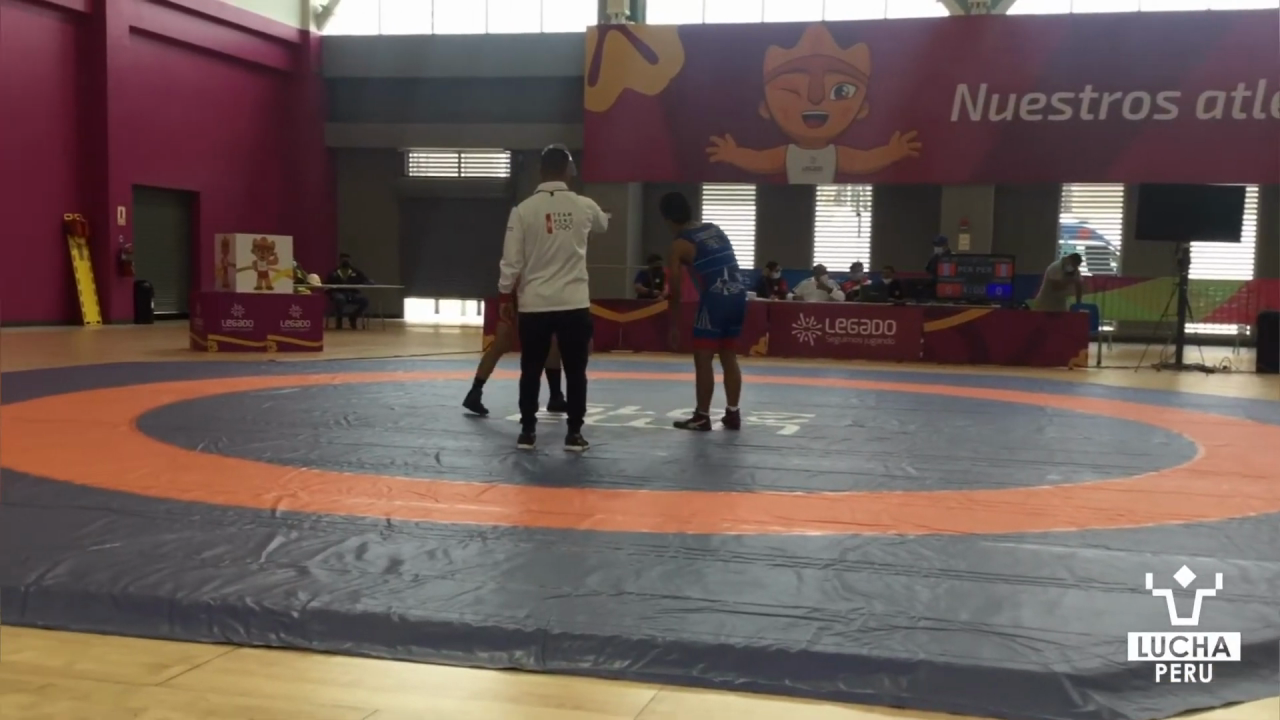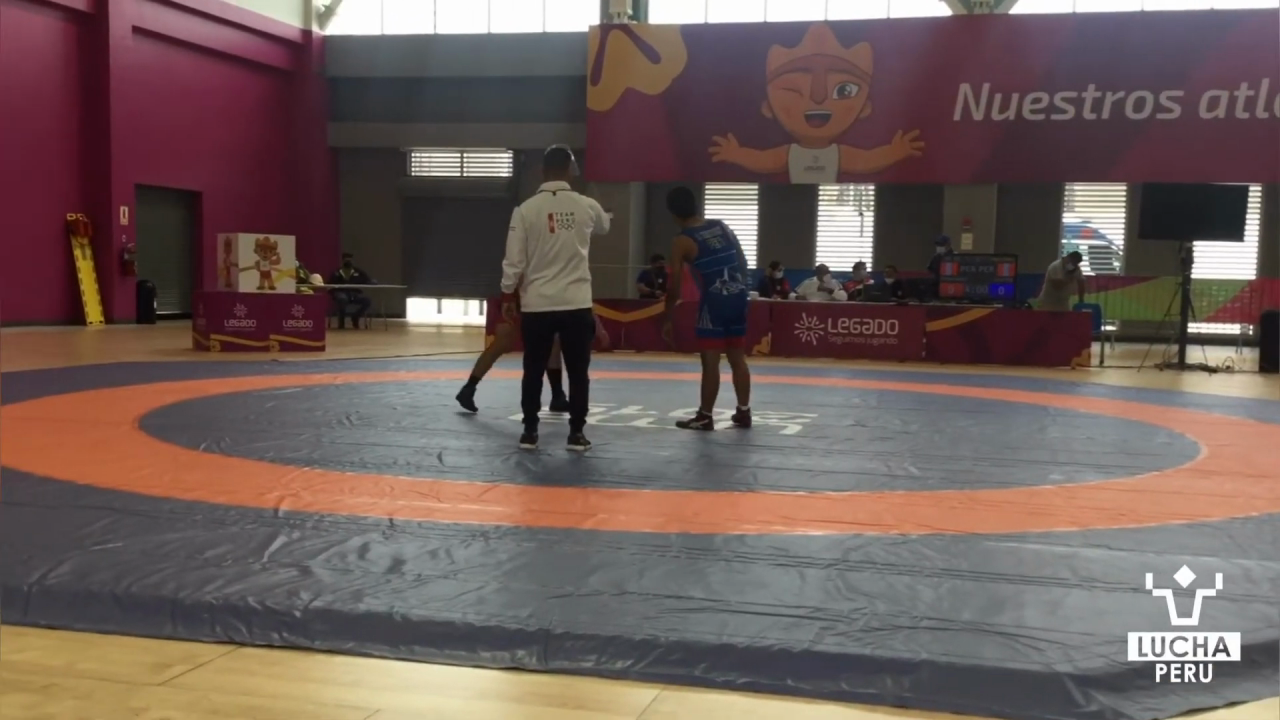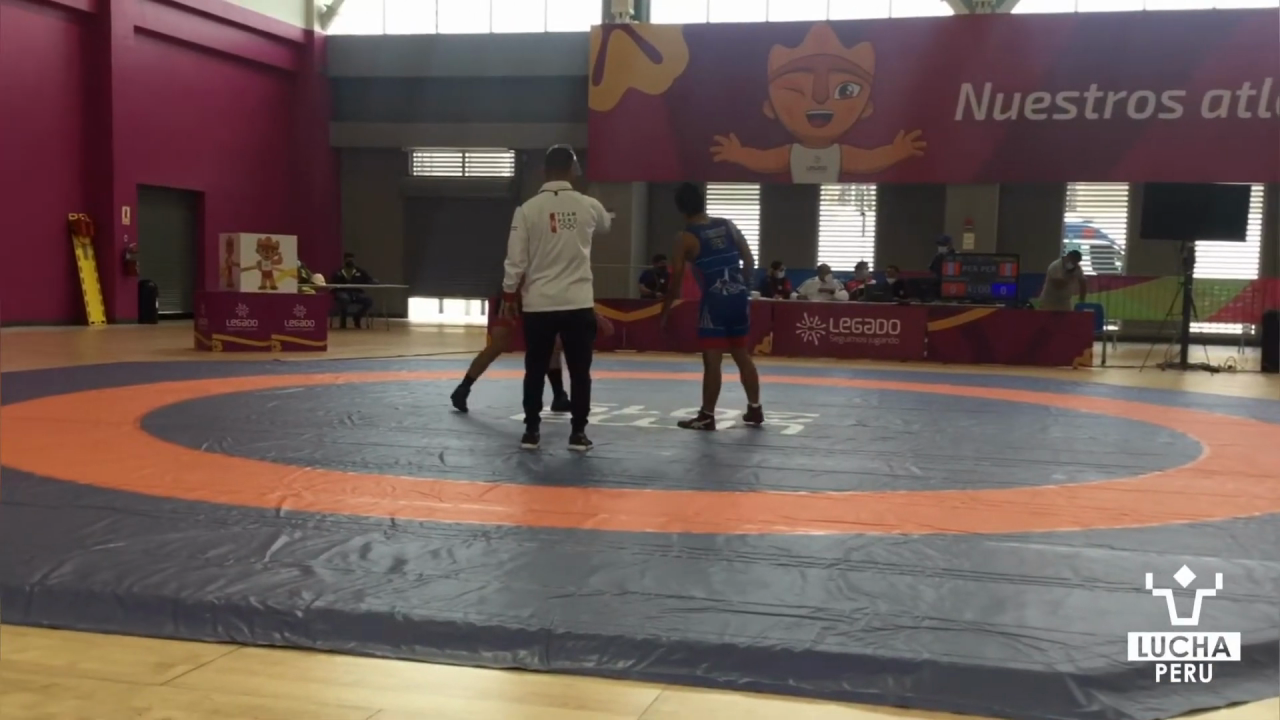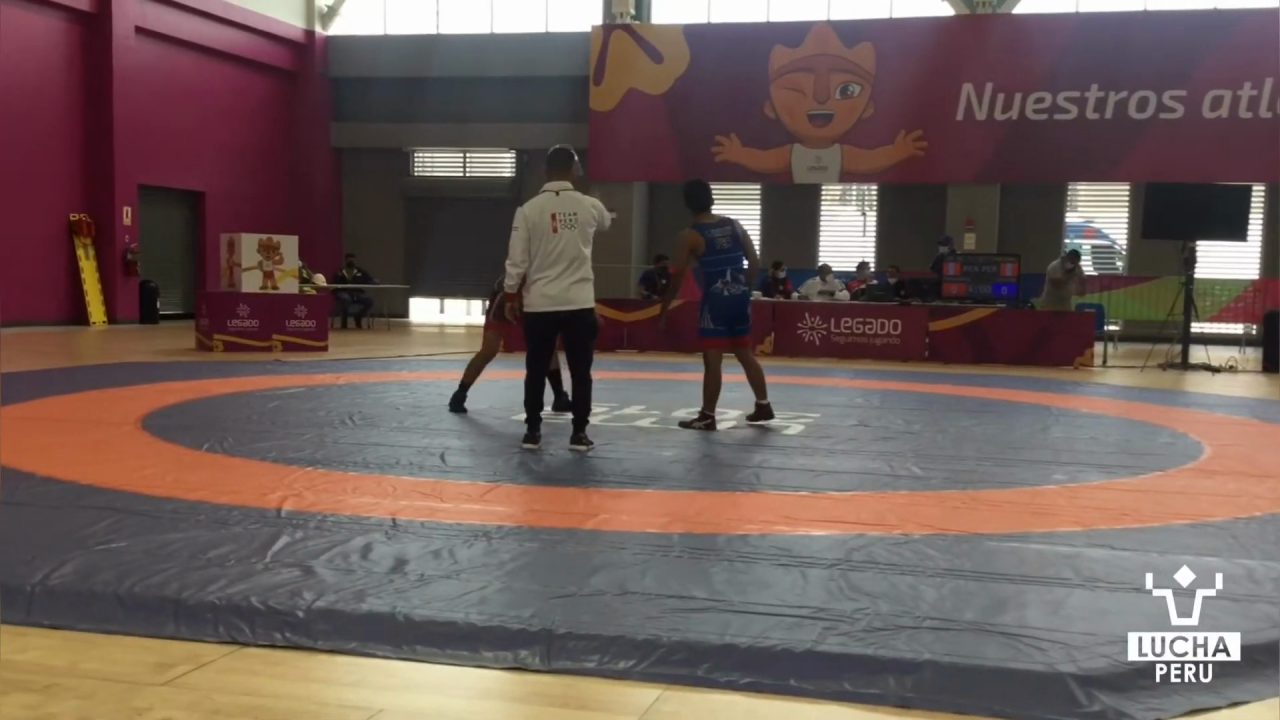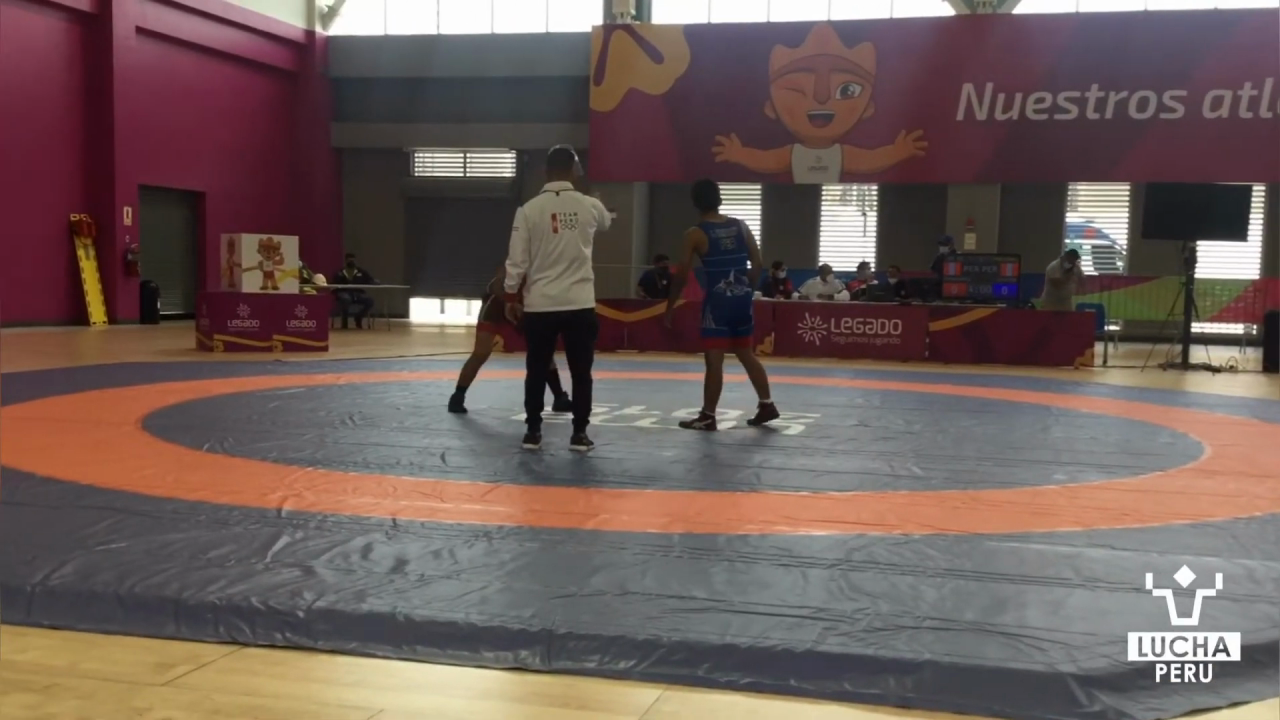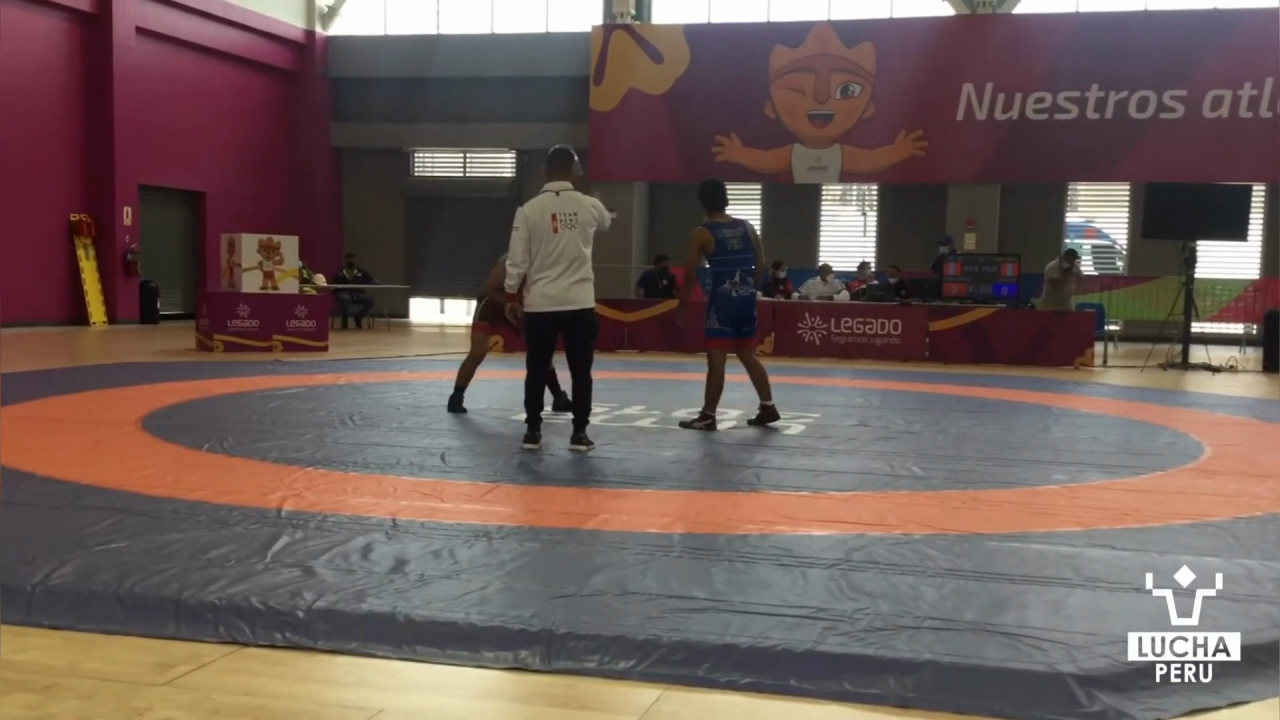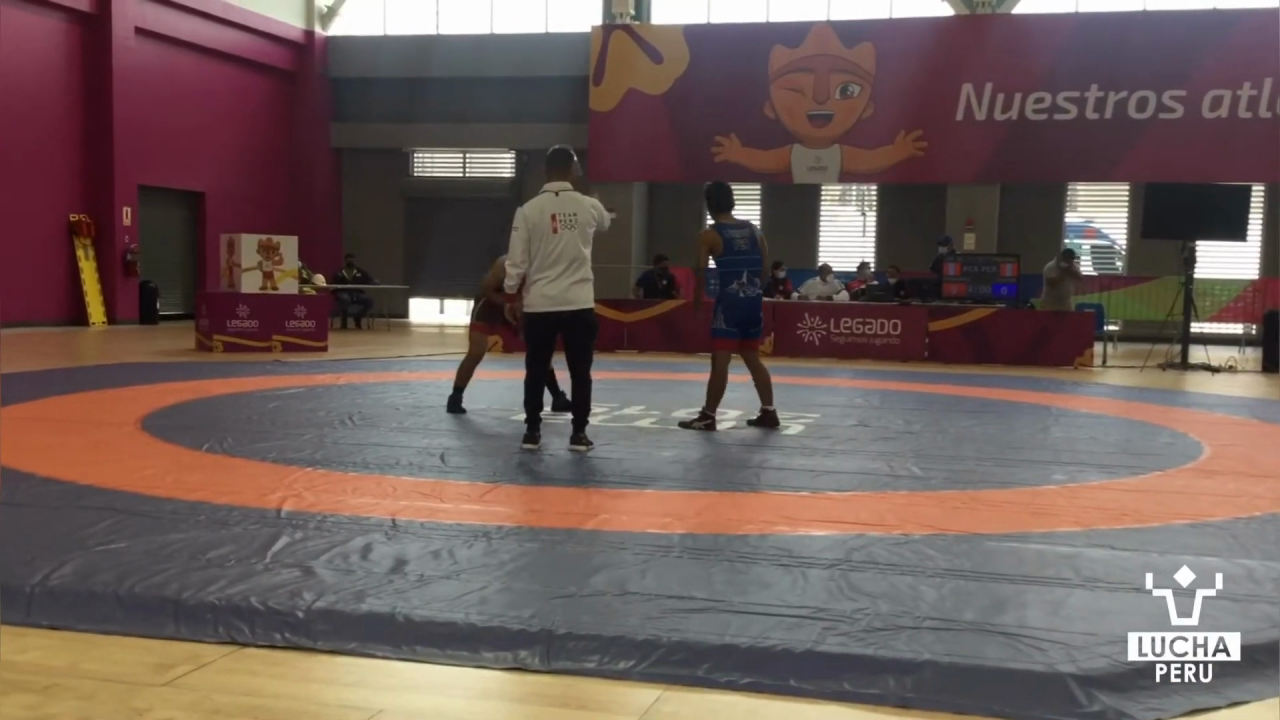
dt=0.1s
person 1, frame 1
left shoulder: (523, 209)
right shoulder: (585, 206)
left elbow: (512, 260)
right elbow: (602, 226)
left wrist: (505, 297)
left hip: (534, 304)
right hip: (574, 304)
left knee: (531, 371)
right knee: (575, 371)
left ankle: (527, 432)
right ankle: (574, 434)
person 1, frame 2
left shoulder: (526, 209)
right shoulder: (587, 206)
left elbow: (514, 259)
right elbow: (604, 227)
left wrist: (508, 296)
left hip: (537, 304)
right hip: (576, 303)
left knee: (533, 370)
right knee: (577, 371)
left ankle: (530, 432)
right ankle: (576, 433)
person 1, frame 3
left shoulder: (528, 209)
right shoulder: (589, 206)
left elbow: (516, 259)
right elbow: (605, 225)
left wrist: (509, 296)
left hip: (538, 304)
right hip: (578, 303)
left knee: (535, 370)
right knee: (579, 371)
left ankle: (532, 431)
right ankle: (578, 433)
person 1, frame 4
left shoulder: (529, 209)
right shoulder: (590, 206)
left elbow: (517, 259)
right elbow: (606, 223)
left wrist: (511, 296)
left hip: (540, 304)
right hip: (579, 303)
left knee: (536, 370)
right knee: (580, 371)
left ankle: (533, 432)
right ankle: (579, 433)
person 1, frame 5
left shoulder: (530, 209)
right shoulder: (591, 206)
left elbow: (517, 260)
right elbow: (606, 223)
left wrist: (511, 296)
left hip: (540, 304)
right hip: (580, 303)
left knee: (537, 371)
right knee: (581, 372)
left ankle: (533, 432)
right ankle: (579, 434)
person 1, frame 6
left shoulder: (529, 209)
right shoulder: (590, 206)
left elbow: (517, 259)
right elbow: (605, 222)
left wrist: (512, 296)
left hip: (540, 304)
right hip: (579, 303)
left knee: (536, 370)
right knee: (581, 371)
left ankle: (532, 432)
right ankle: (579, 433)
person 1, frame 7
left shoulder: (529, 209)
right shoulder: (590, 206)
left elbow: (517, 260)
right elbow: (605, 223)
left wrist: (511, 296)
left hip: (539, 304)
right hip: (579, 304)
left knee: (536, 371)
right knee: (580, 372)
left ankle: (532, 432)
right ankle: (579, 434)
person 2, frame 1
left shoulder: (679, 244)
right shoulder: (715, 230)
left elbow: (675, 289)
left wrist: (673, 324)
left hip: (714, 300)
right hip: (737, 295)
left knee: (703, 360)
right knee: (728, 358)
left ankle: (702, 417)
right ankle: (733, 413)
person 2, frame 2
left shoulder: (682, 241)
right shoulder: (722, 227)
left elbow: (676, 285)
right elbow: (743, 261)
left wrist: (668, 318)
left hip: (715, 299)
right hip: (738, 295)
left knee: (710, 360)
right knee: (737, 356)
left ankle: (705, 417)
right ankle: (743, 411)
person 2, frame 3
left shoulder: (686, 238)
right shoulder: (729, 226)
left elbow: (677, 279)
right elbow: (749, 261)
left wrist: (665, 310)
left hip: (714, 300)
right hip: (738, 297)
left knee: (712, 360)
right knee: (742, 355)
left ankle: (707, 416)
right ankle: (755, 408)
person 2, frame 4
left shoulder: (691, 235)
right shoulder: (735, 226)
left elbow: (679, 276)
right elbow: (754, 262)
left wrist: (664, 307)
left hip: (715, 300)
right hip: (740, 297)
left knee: (712, 360)
right knee: (745, 354)
left ankle: (707, 417)
right ankle: (763, 405)
person 2, frame 5
left shoulder: (695, 234)
right shoulder: (741, 227)
left elbow: (683, 275)
right elbow: (757, 264)
left wrist: (670, 307)
left hip: (717, 300)
right hip: (742, 298)
left knee: (714, 360)
right knee: (747, 354)
left ankle: (707, 417)
right ankle: (767, 406)
person 2, frame 6
left shoulder: (701, 234)
right shoulder: (747, 228)
left elbow: (690, 273)
right elbow: (760, 266)
left wrist: (682, 305)
left hip: (722, 300)
right hip: (747, 298)
left knee: (716, 360)
right knee: (748, 356)
left ankle: (708, 417)
right ankle: (768, 407)
person 2, frame 7
left shoulder: (708, 236)
right shoulder: (753, 230)
left elbow: (700, 275)
right elbow: (764, 267)
left wrist: (697, 305)
left hip: (729, 301)
right hip: (754, 300)
left knee: (720, 361)
right knee: (752, 358)
left ankle: (708, 417)
right ankle: (769, 412)
person 3, frame 1
left shoulder: (838, 155)
right shoulder: (785, 154)
left elbow: (865, 161)
right elbow: (757, 161)
left wrist: (892, 153)
right wrist: (733, 155)
person 3, frame 2
left shoulder: (841, 154)
right shoulder: (788, 153)
left elbow: (868, 161)
right elbow: (760, 160)
left wrist: (895, 152)
right wrist: (736, 154)
person 3, frame 3
left shoulder: (842, 154)
right shoulder: (789, 153)
left elbow: (869, 161)
right elbow: (762, 161)
left wrist: (896, 152)
right wrist: (738, 155)
person 3, frame 4
left shoulder: (843, 153)
right shoulder: (790, 153)
left elbow: (870, 161)
right elbow: (763, 161)
left wrist: (897, 152)
right wrist: (739, 154)
person 3, frame 5
left shoulder: (844, 154)
right shoulder: (791, 154)
left elbow: (871, 161)
right elbow: (763, 161)
left wrist: (898, 152)
right wrist: (739, 155)
person 3, frame 6
left shoulder: (844, 154)
right shoulder: (790, 153)
left elbow: (871, 160)
right elbow: (763, 161)
left wrist: (898, 152)
right wrist: (739, 154)
person 3, frame 7
left shoulder: (843, 154)
right shoulder: (790, 154)
left elbow: (871, 161)
right elbow: (763, 161)
left wrist: (897, 153)
right wrist: (738, 155)
